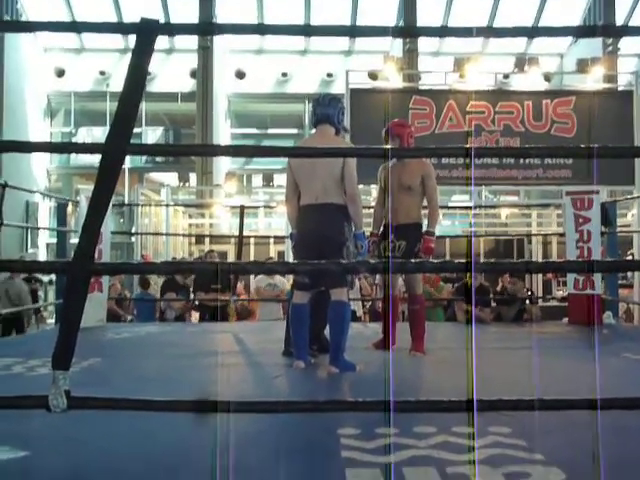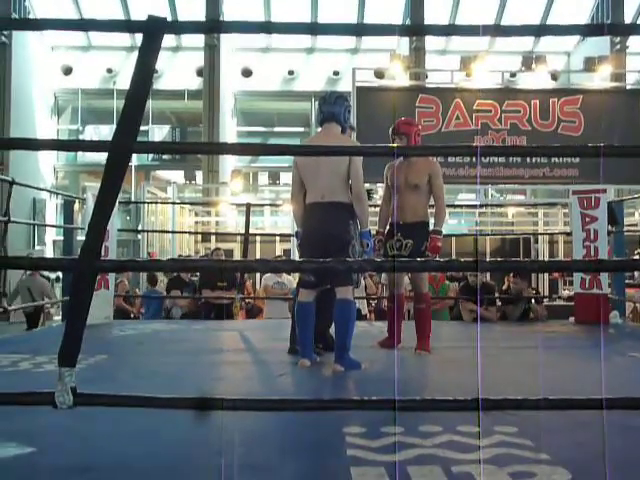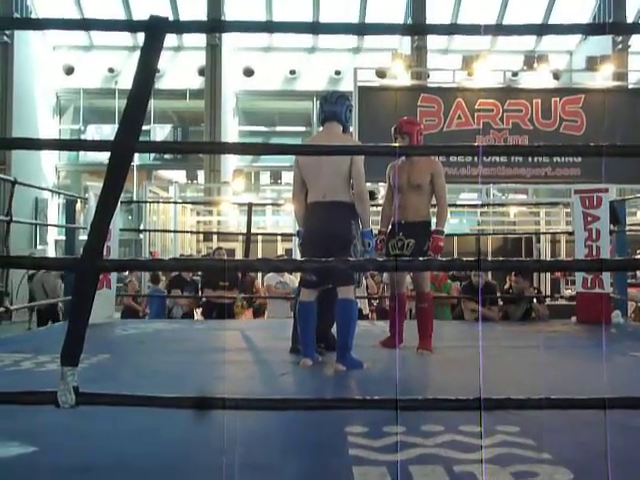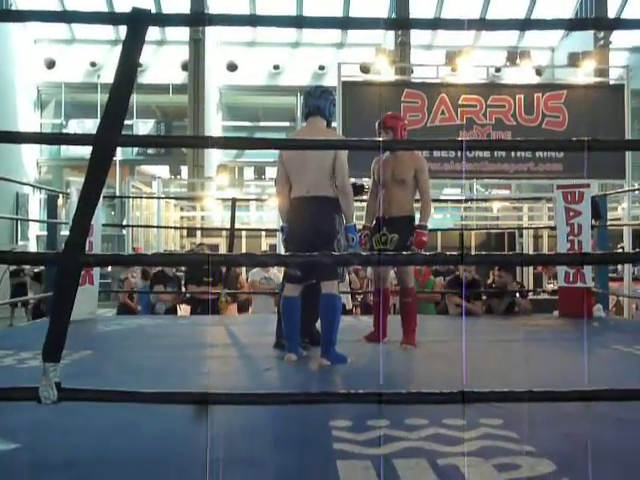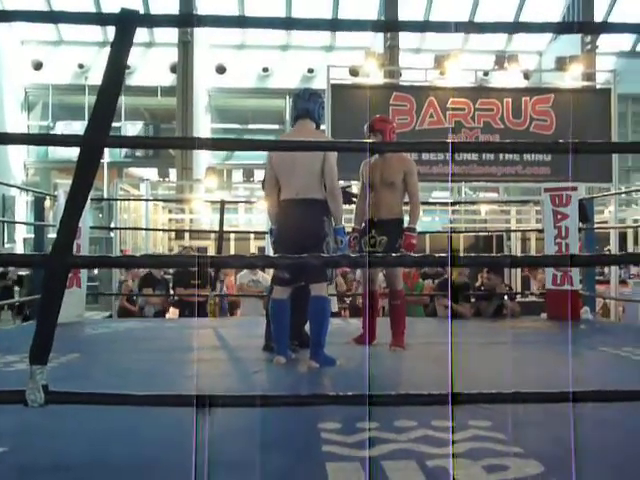
dt=0.3s
person 1, frame 1
right shoulder: (343, 147)
left elbow: (290, 198)
right elbow: (352, 194)
left wrist: (295, 231)
right wrist: (359, 230)
left hip: (306, 222)
right hip: (334, 220)
left knee: (301, 290)
right knee: (339, 290)
left ankle: (300, 355)
right ankle: (336, 359)
person 1, frame 2
left shoulder: (303, 148)
right shoulder: (350, 145)
left elbow: (296, 197)
right elbow: (358, 193)
left wrist: (300, 229)
right wrist: (365, 229)
left hip: (312, 219)
right hip: (340, 218)
left knee: (307, 288)
right knee: (344, 288)
left ankle: (305, 353)
right ankle: (341, 357)
person 1, frame 3
left shoulder: (305, 148)
right shoulder: (351, 145)
left elbow: (297, 196)
right elbow: (360, 192)
left wrist: (302, 228)
right wrist: (366, 228)
left hip: (314, 219)
right hip: (341, 217)
left knee: (308, 287)
right knee: (346, 287)
left ankle: (307, 353)
right ankle: (343, 356)
person 1, frame 4
right shoulder: (335, 139)
left elbow: (281, 190)
right elbow: (343, 186)
left wrist: (286, 223)
right wrist: (350, 223)
left hip: (298, 215)
right hip: (326, 212)
left knee: (292, 283)
right knee: (330, 282)
left ankle: (291, 348)
right ankle: (328, 351)
person 1, frame 5
right shoulder: (323, 141)
left elbow: (270, 193)
right elbow: (332, 189)
left wrist: (275, 225)
right wrist: (339, 226)
left hip: (287, 216)
right hip: (314, 215)
left knee: (281, 286)
right knee: (319, 285)
left ankle: (281, 350)
right ankle: (317, 354)
person 2, frame 1
left shoulder: (423, 167)
right shoulder: (384, 170)
left elbow: (433, 204)
left wrist: (429, 235)
right wrist: (374, 233)
left hip: (412, 230)
right hip: (388, 230)
left knee: (413, 285)
right knee: (388, 285)
left ankle: (418, 341)
right ankle: (388, 337)
person 2, frame 2
left shoulder: (430, 166)
right shoulder: (391, 168)
left elbow: (440, 203)
left wrist: (436, 234)
right wrist: (380, 232)
left hip: (418, 229)
right hip: (395, 229)
left knee: (419, 283)
right knee: (394, 284)
left ankle: (423, 340)
right ankle: (393, 335)
person 2, frame 3
left shoulder: (432, 165)
right shoulder: (393, 168)
left elbow: (442, 203)
left wrist: (439, 233)
right wrist: (382, 232)
left hip: (420, 229)
right hip: (397, 229)
left knee: (422, 283)
right knee: (395, 283)
left ankle: (425, 339)
right ankle: (395, 335)
person 2, frame 4
left shoulder: (416, 161)
right shoulder: (377, 163)
left elbow: (425, 198)
left wrist: (422, 228)
right wrist: (367, 227)
left hip: (404, 223)
right hip: (381, 223)
left knee: (406, 277)
right knee: (379, 277)
left ankle: (409, 333)
right ankle: (379, 329)
person 2, frame 5
left shoulder: (405, 163)
right shoulder: (366, 165)
left elbow: (414, 200)
left wrist: (411, 231)
right wrist: (355, 229)
left hip: (393, 226)
right hip: (370, 226)
left knee: (394, 281)
right knee: (368, 280)
left ankle: (398, 336)
right ankle: (368, 332)
